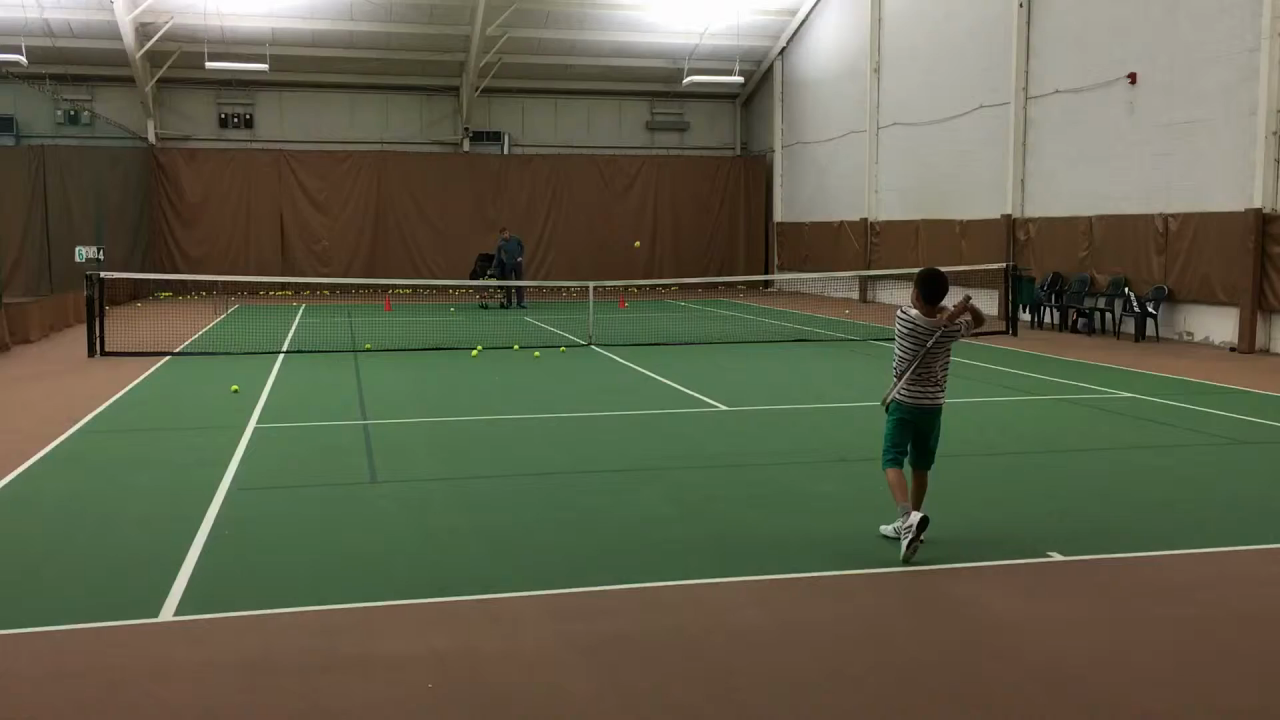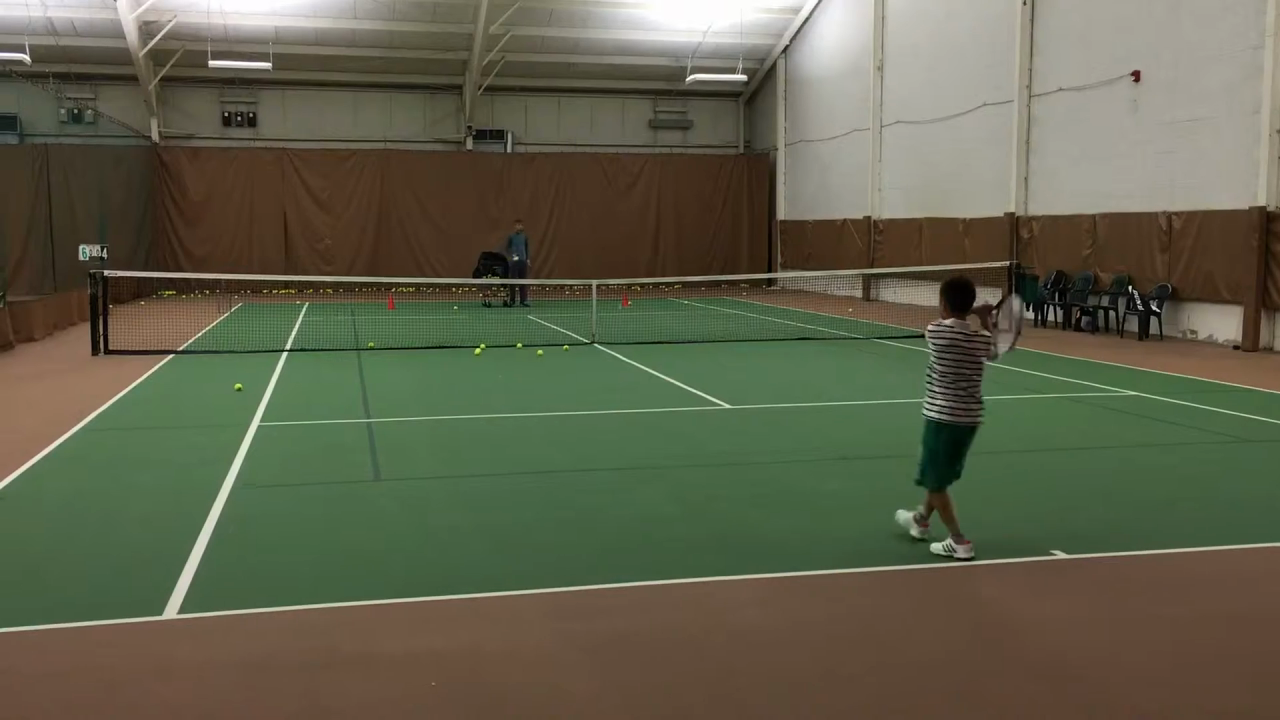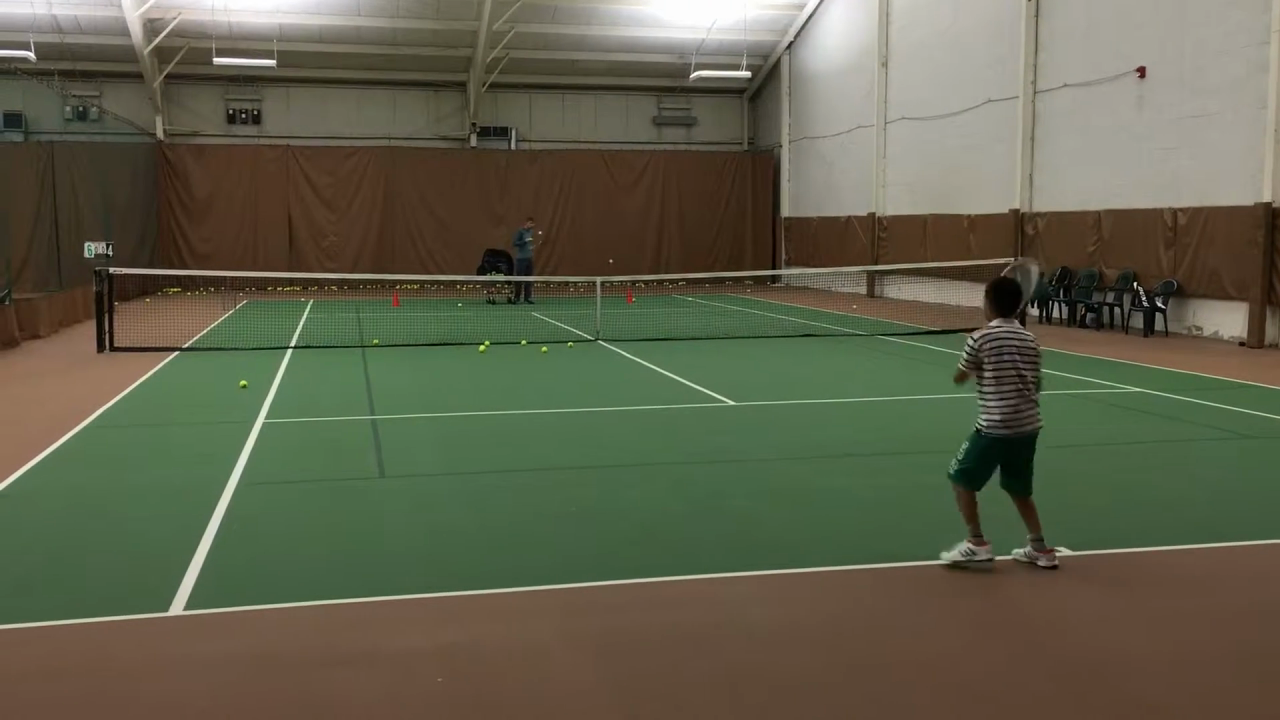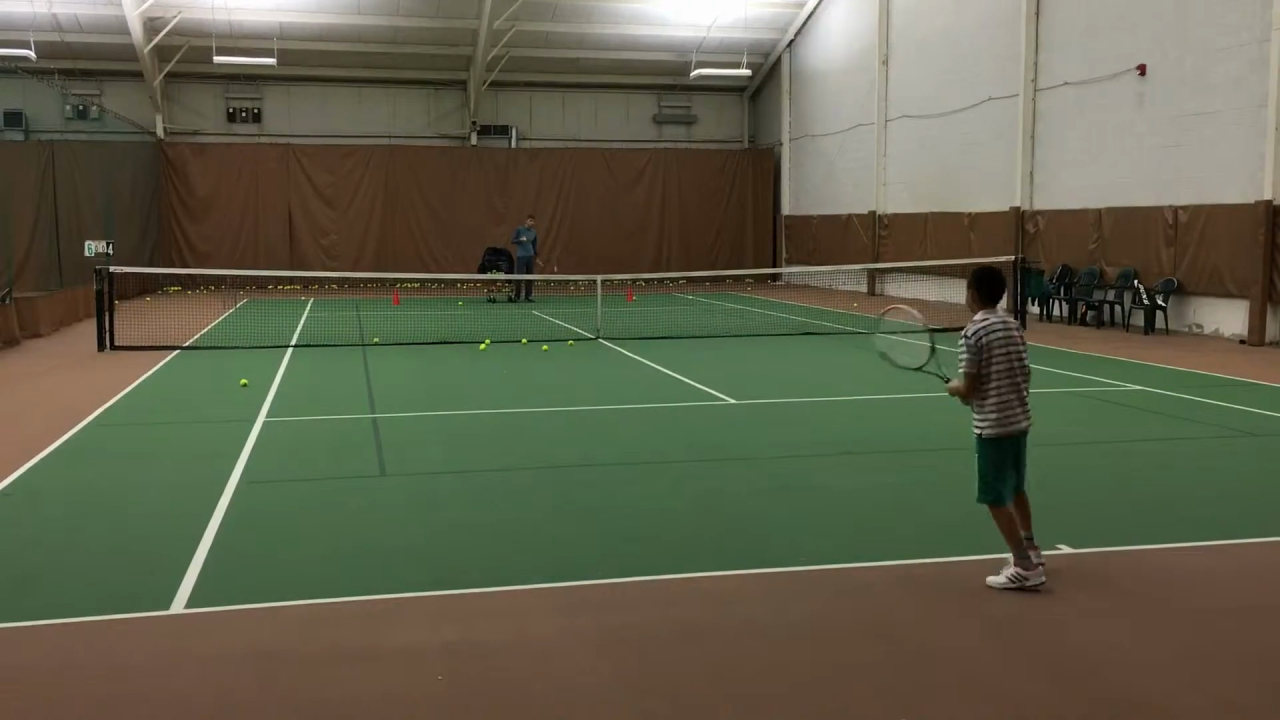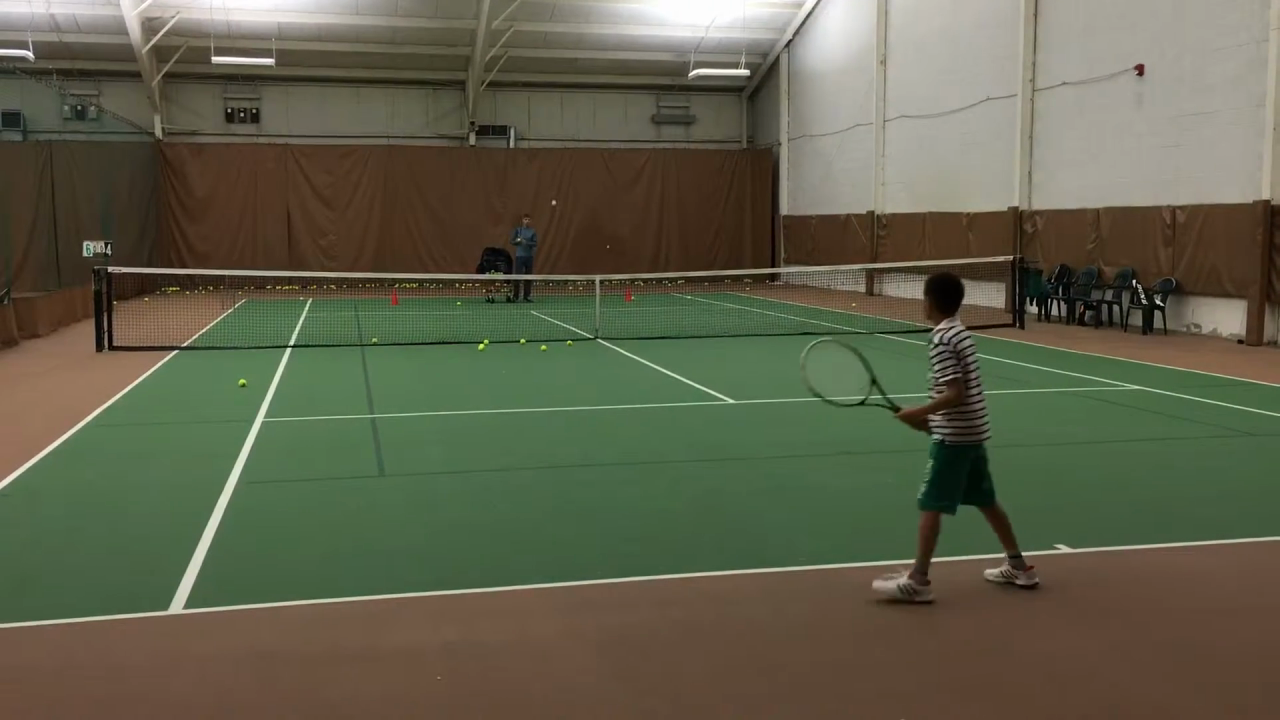
dt=0.4s
person 1, frame 1
left shoulder: (903, 316)
right shoulder: (950, 328)
right elbow: (979, 322)
left wrist: (948, 312)
right wrist: (967, 307)
left hip: (904, 403)
right hip: (933, 405)
left knee: (892, 462)
right knee: (921, 467)
left ankle: (908, 516)
right ankle: (909, 520)
person 1, frame 2
left shoulder: (937, 331)
right shoulder: (983, 339)
left wrist: (972, 316)
right wrist: (984, 322)
left hip: (942, 417)
right hip: (971, 418)
left knee: (933, 481)
right knee: (942, 475)
left ankle: (959, 541)
right ankle: (921, 519)
person 1, frame 3
left shoulder: (980, 338)
right shoulder: (1030, 340)
left elbow: (959, 378)
right elbow: (1035, 385)
left hip: (995, 427)
right hip: (1028, 425)
left knee: (961, 479)
right knee: (1018, 488)
left ankle: (976, 542)
right ankle: (1040, 549)
person 1, frame 4
left shoulder: (973, 333)
right shoulder: (1013, 326)
left elbow: (969, 386)
right elbow: (1025, 376)
left wrist: (957, 390)
left hip: (994, 426)
right hip: (1019, 421)
left knee: (995, 498)
right knee: (1014, 488)
left ankle: (1026, 567)
right ankle: (1030, 549)
person 1, frame 5
left shoulder: (942, 342)
right shoulder: (960, 334)
left elbow: (954, 395)
left wrist: (916, 413)
right wrist: (922, 413)
left hip: (955, 436)
right hip: (972, 431)
left knee: (930, 504)
right knee: (984, 499)
left ankle: (917, 581)
right ankle: (1019, 566)
